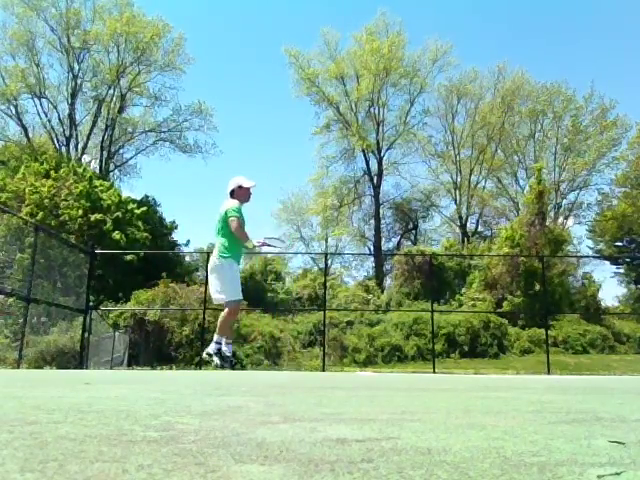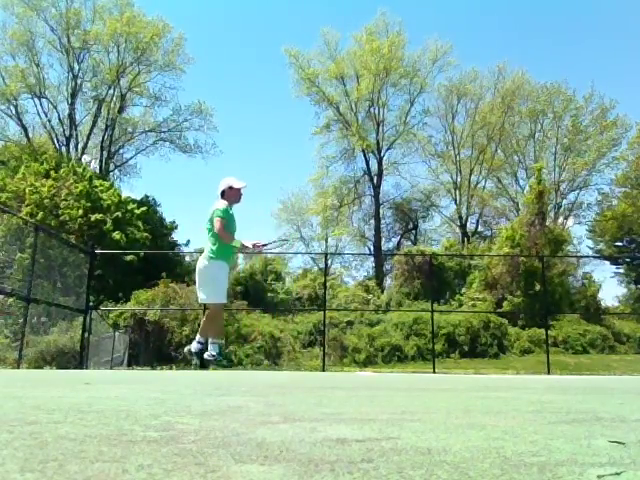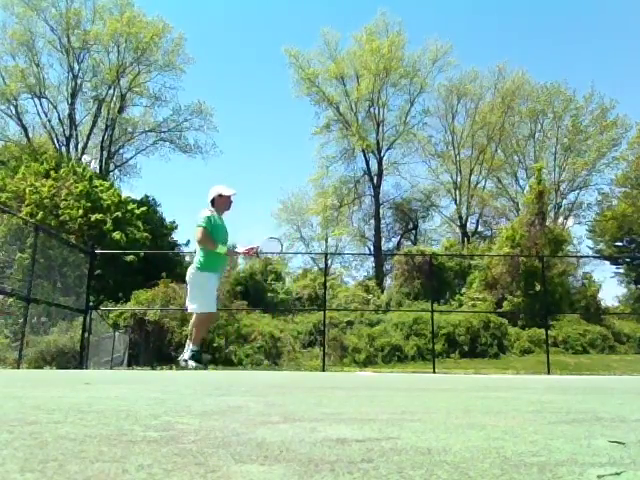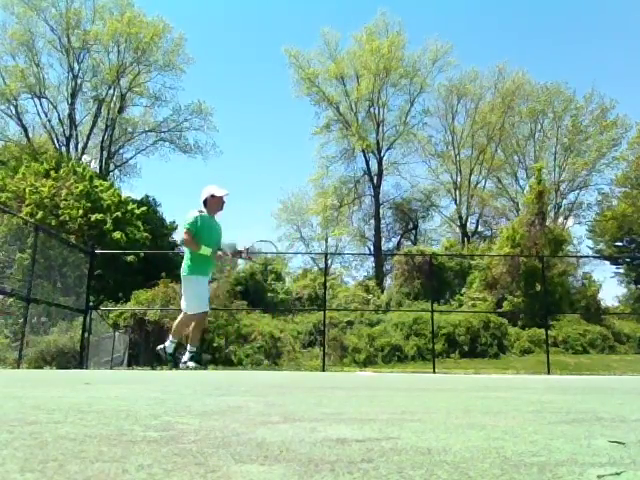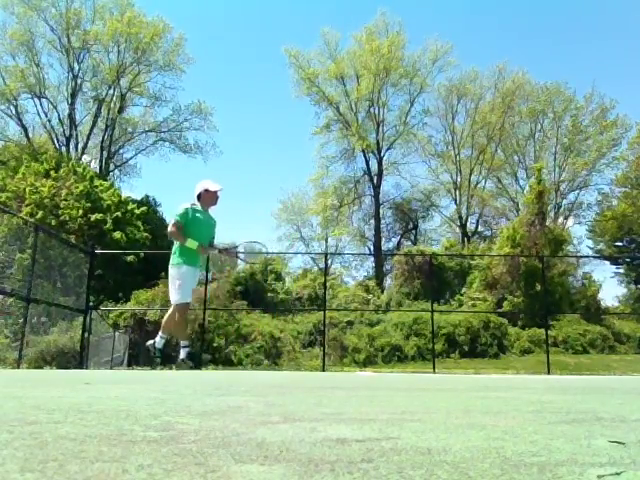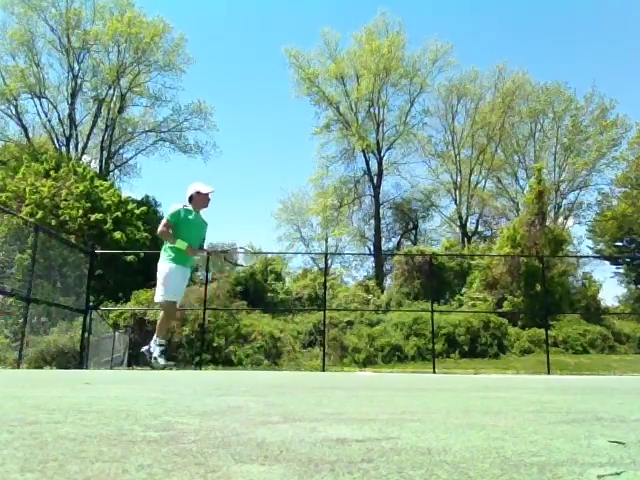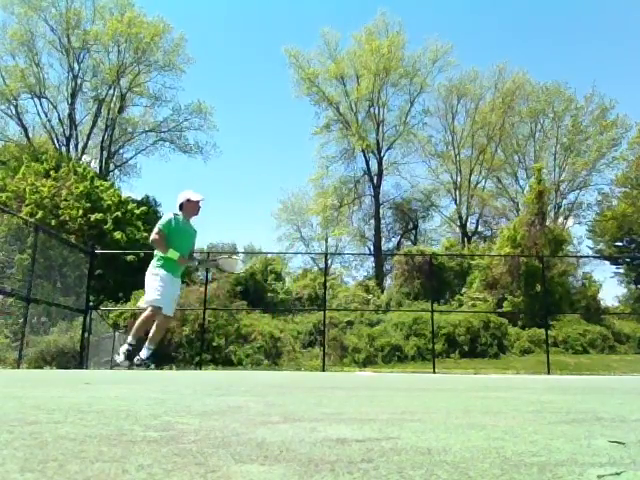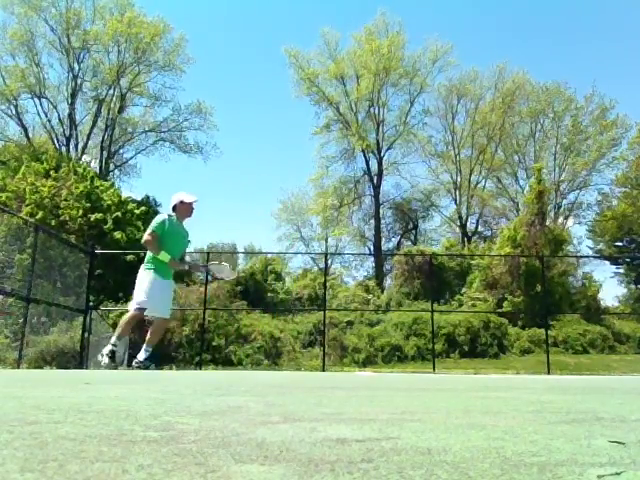
dt=0.1s
person 1, frame 1
left shoulder: (233, 208)
right shoulder: (233, 205)
right elbow: (237, 230)
left wrist: (250, 245)
right wrist: (251, 243)
left hip: (228, 263)
right hip: (224, 262)
left knee: (232, 307)
right knee: (233, 305)
left ankle: (225, 352)
right ankle: (217, 348)
person 1, frame 2
left shoulder: (227, 210)
right shoulder: (222, 206)
right elbow: (220, 230)
left wrist: (246, 246)
right wrist: (240, 244)
left hip: (218, 264)
right hip: (214, 263)
left knee: (217, 309)
right knee: (216, 307)
left ankle: (212, 350)
right ankle: (198, 346)
person 1, frame 3
left shoulder: (220, 222)
right shoulder: (207, 215)
right elbow: (201, 238)
left wrist: (241, 252)
right wrist: (226, 250)
left hip: (212, 273)
right hip: (203, 272)
left knee: (204, 315)
right knee: (207, 315)
left ankle: (191, 352)
right ankle: (190, 355)
person 1, frame 4
left shoulder: (216, 226)
right shoulder: (196, 216)
left elbow: (214, 252)
right elbow: (185, 239)
left wrist: (233, 254)
right wrist: (210, 252)
left hip: (203, 275)
right hip: (194, 273)
left knee: (189, 315)
right knee: (200, 316)
left ankle: (168, 348)
right ankle: (189, 356)
person 1, frame 5
left shoulder: (211, 221)
right shoulder: (187, 209)
left elbow: (209, 246)
right elbow: (172, 231)
left wrist: (220, 250)
right wrist: (196, 245)
left hip: (196, 267)
right hip: (181, 265)
left knee: (178, 308)
right knee: (183, 308)
left ankle: (158, 343)
right ankle: (184, 352)
person 1, frame 6
left shoulder: (202, 223)
right shoulder: (179, 210)
left elbow: (198, 248)
right elbow: (162, 231)
left wrist: (209, 252)
right wrist: (185, 247)
left hip: (185, 268)
right hip: (170, 264)
left knee: (169, 309)
right knee: (169, 306)
left ankle: (152, 348)
right ankle: (158, 350)
person 1, frame 7
left shoulder: (192, 231)
right shoulder: (170, 219)
right elbow: (154, 239)
right wrist: (178, 257)
left hip: (175, 278)
right hip: (160, 271)
left knee: (165, 318)
right knee: (154, 310)
left ankle: (143, 355)
right ankle: (127, 348)
person 1, frame 8
left shoulder: (184, 233)
right shoulder: (163, 219)
right elbow: (147, 240)
left wrist: (190, 265)
right wrist: (168, 259)
left hip: (167, 280)
right hip: (150, 273)
left knee: (162, 321)
right knee: (137, 312)
left ankle: (141, 358)
right ankle: (110, 349)
